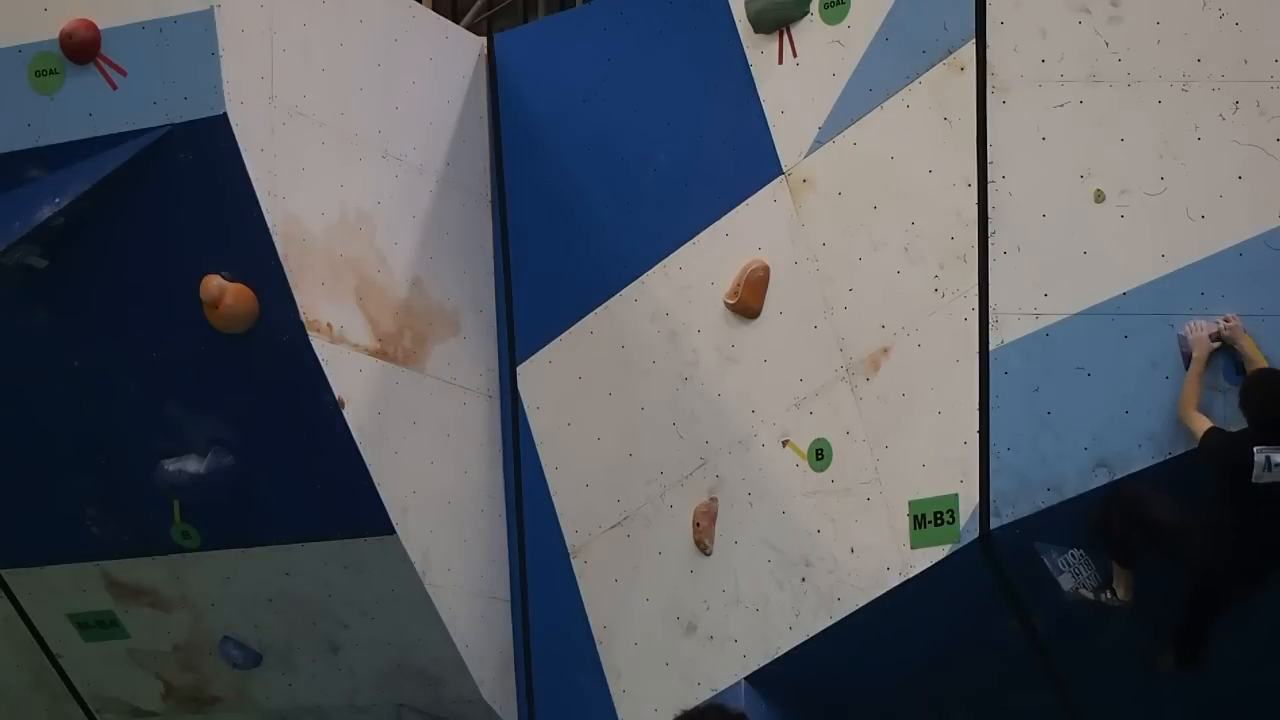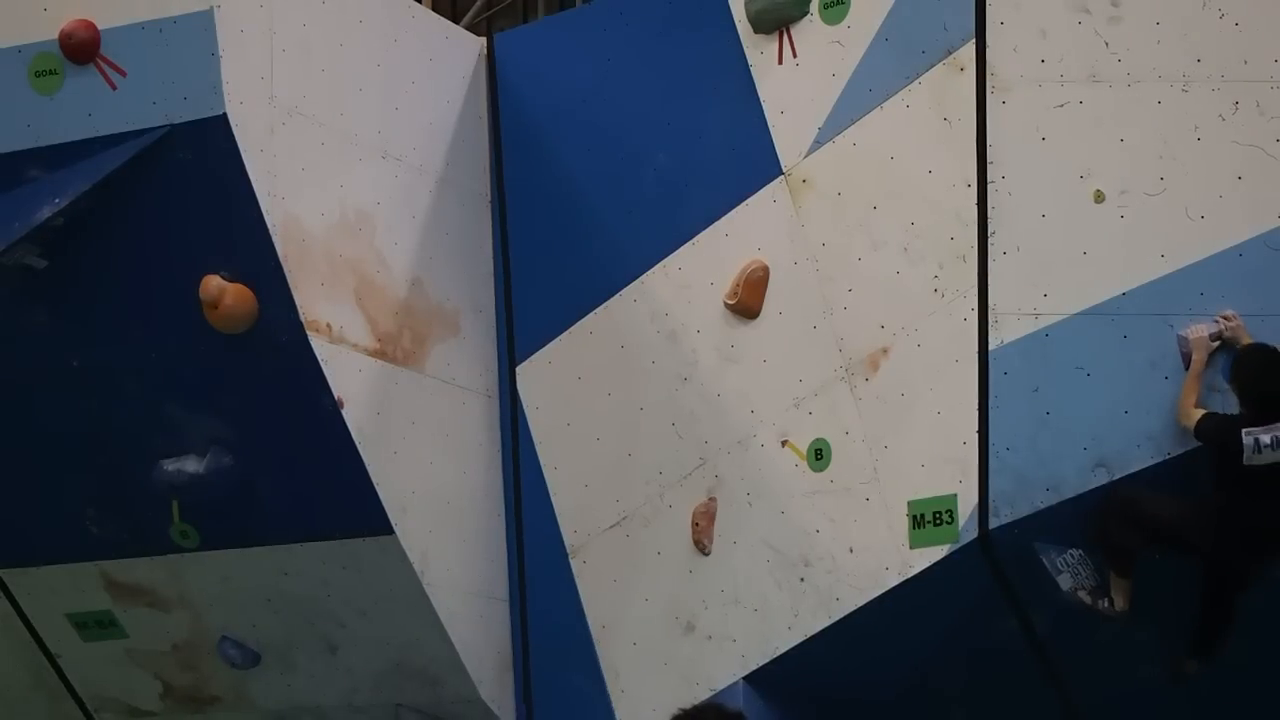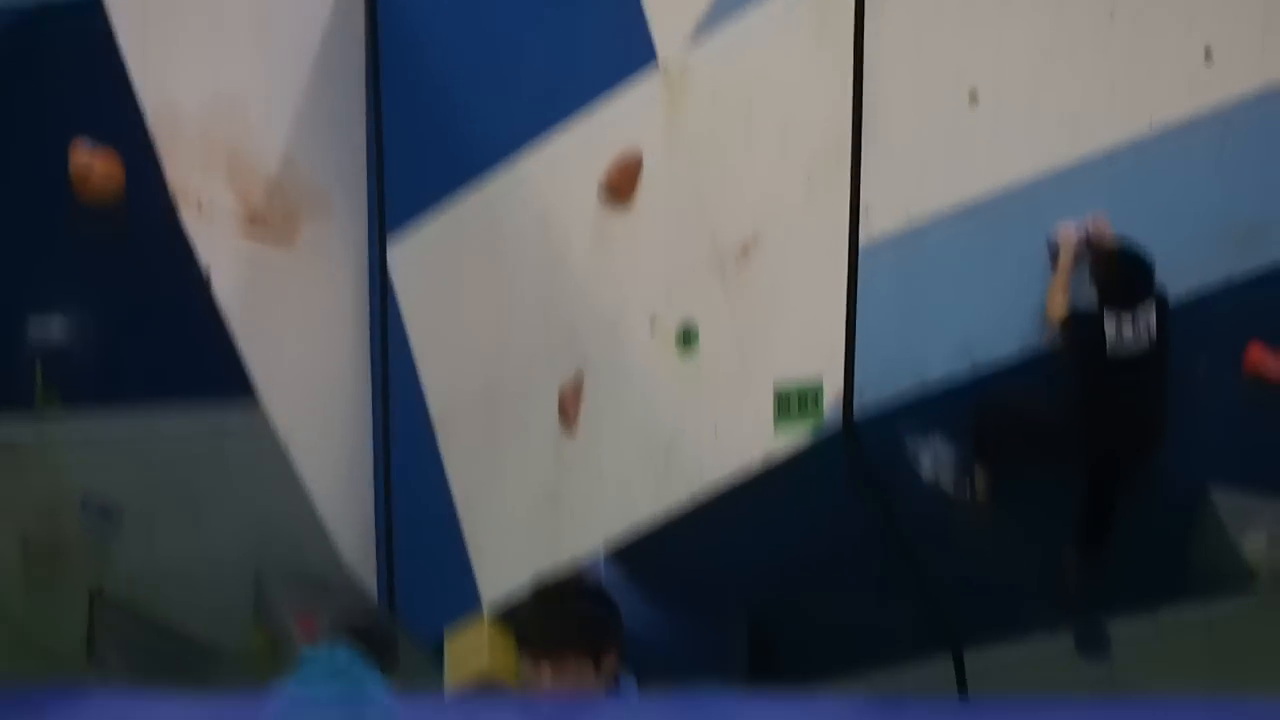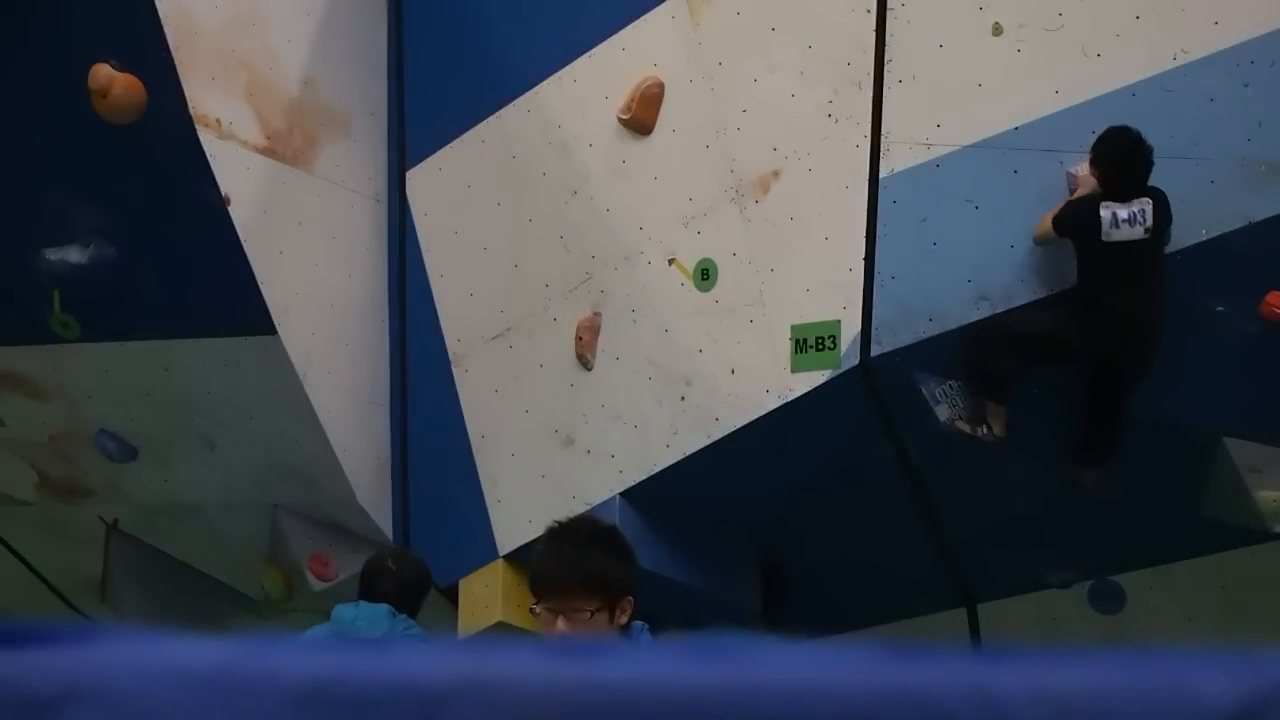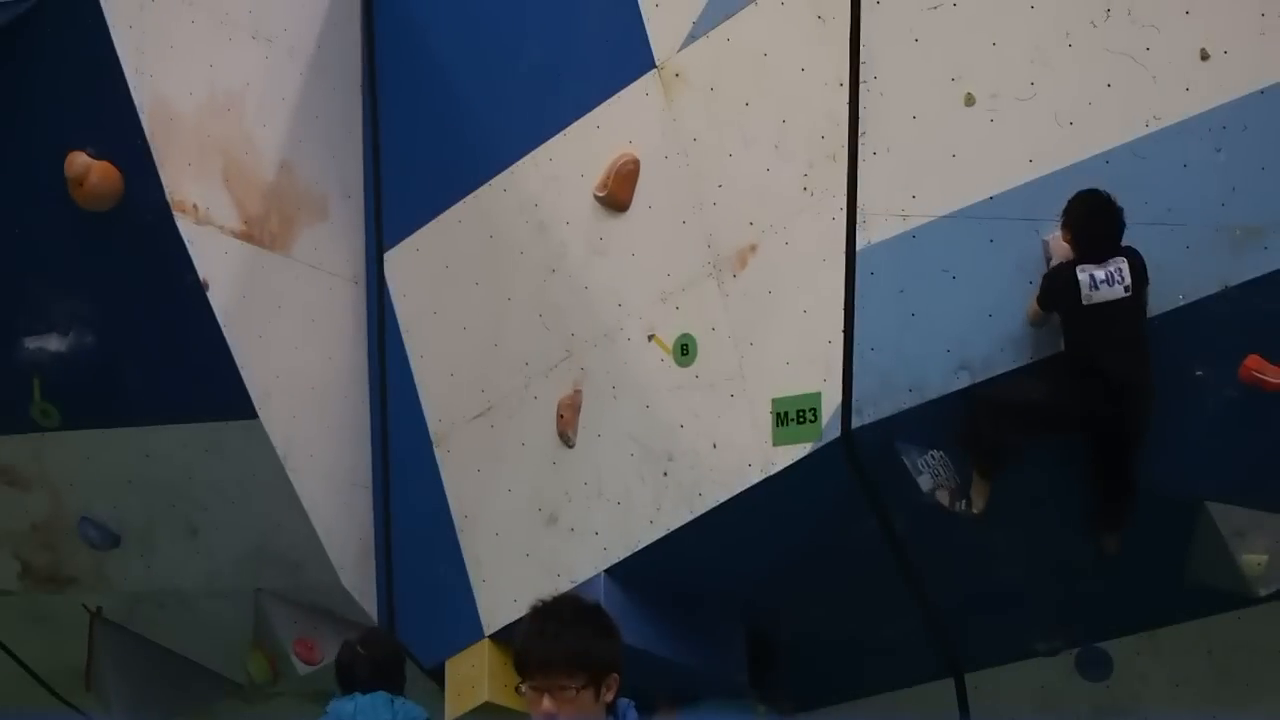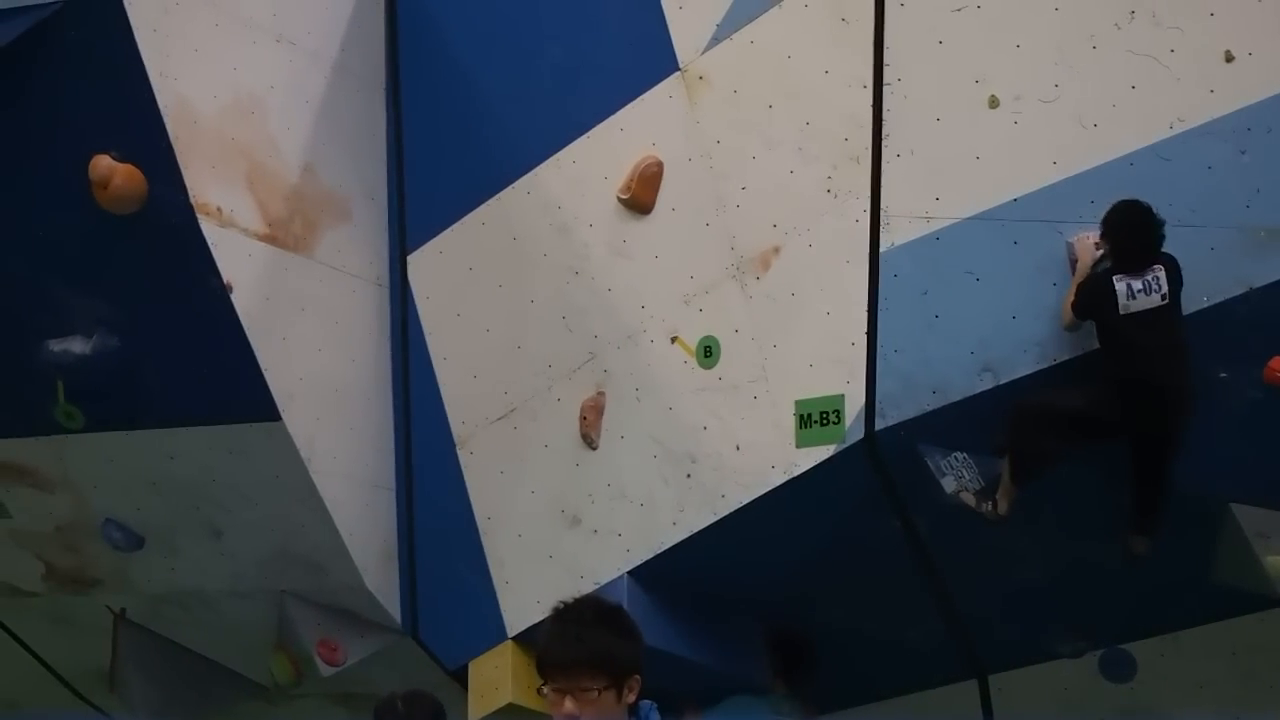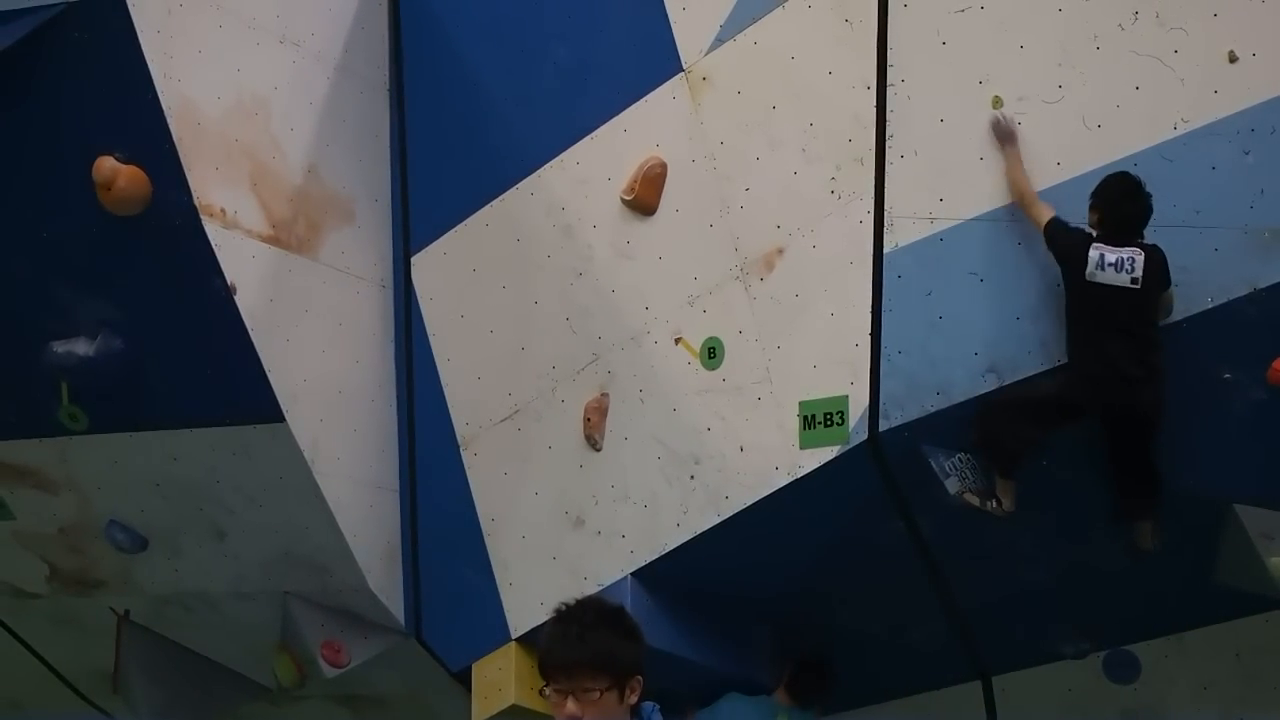
dt=0.4s
person 1, frame 1
left shoulder: (1232, 450)
left elbow: (1187, 411)
left wrist: (1200, 355)
right wrist: (1242, 342)
left hip: (1214, 551)
left knee: (1123, 504)
right knee: (1210, 597)
left ankle: (1122, 590)
right ankle: (1180, 657)
person 1, frame 2
left shoulder: (1223, 430)
left elbow: (1186, 409)
left wrist: (1200, 357)
right wrist: (1245, 341)
left hip: (1217, 532)
left knee: (1120, 509)
right knee: (1220, 598)
left ankle: (1120, 598)
right ankle: (1195, 658)
person 1, frame 3
left shoulder: (1089, 330)
right shoulder: (1156, 314)
left elbow: (1056, 314)
right elbow: (1138, 269)
left wrist: (1066, 257)
right wrist: (1110, 246)
left hip: (1090, 434)
right hip: (1139, 439)
left knee: (995, 419)
right knee: (1104, 490)
left ankle: (982, 487)
right ankle: (1083, 554)
person 1, frame 4
left shoulder: (1086, 210)
right shoulder: (1158, 202)
left elbow: (1040, 235)
left hip: (1087, 329)
right hip: (1138, 339)
left knee: (992, 339)
right knee: (1106, 402)
left ankle: (996, 425)
right ankle: (1089, 466)
person 1, frame 5
left shoulder: (1063, 277)
right shoulder: (1134, 262)
left elbow: (1035, 317)
left hip: (1079, 391)
right hip: (1132, 395)
left knee: (989, 406)
right knee: (1116, 468)
left ankle: (978, 498)
right ankle: (1110, 533)
person 1, frame 6
left shoulder: (1100, 285)
right shoulder: (1170, 268)
left elbow: (1070, 321)
left wrist: (1083, 266)
right wrist: (1105, 263)
left hip: (1120, 401)
right hip: (1173, 404)
left knee: (1030, 417)
right knee: (1152, 471)
left ankle: (1002, 502)
right ankle: (1141, 536)
person 1, frame 7
left shoulder: (1076, 249)
right shoulder: (1154, 259)
left elbow: (1025, 200)
right elbow: (1165, 312)
left wrist: (1010, 145)
left hip: (1088, 382)
right hip: (1143, 389)
left knee: (1000, 413)
right knee: (1136, 460)
left ankle: (1004, 500)
right ankle: (1144, 530)
